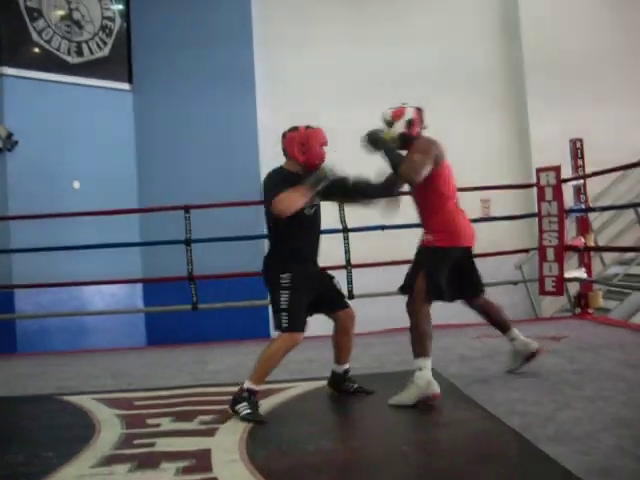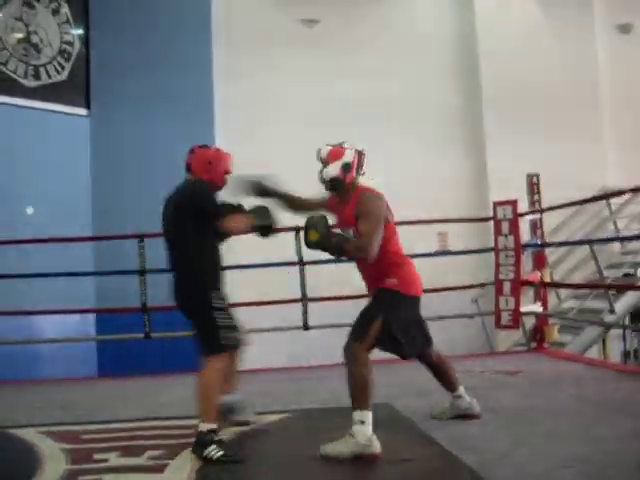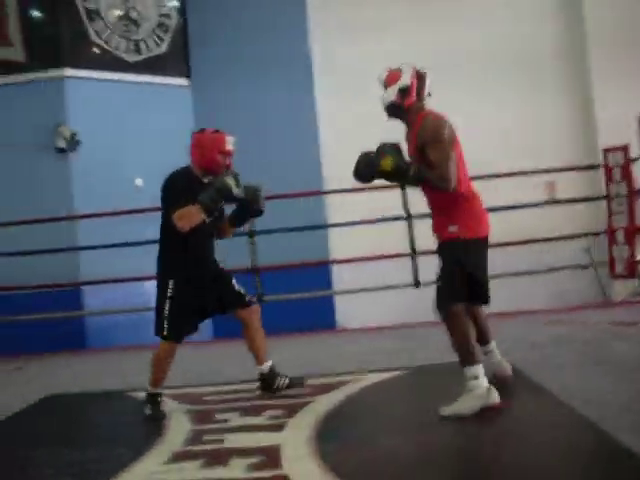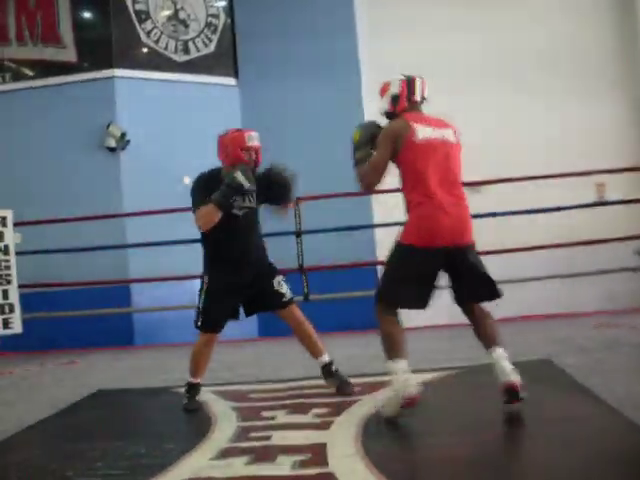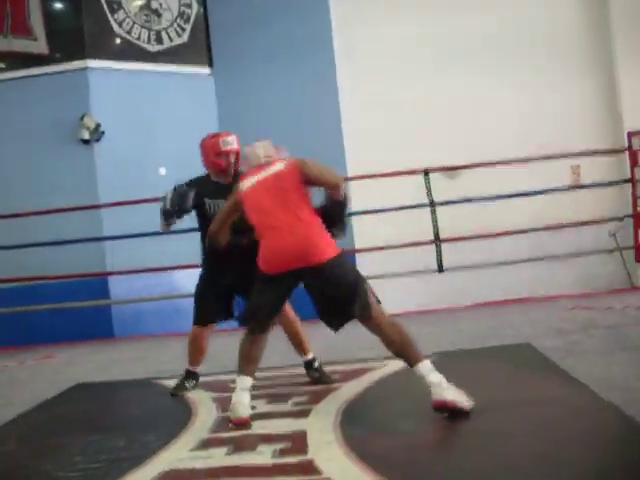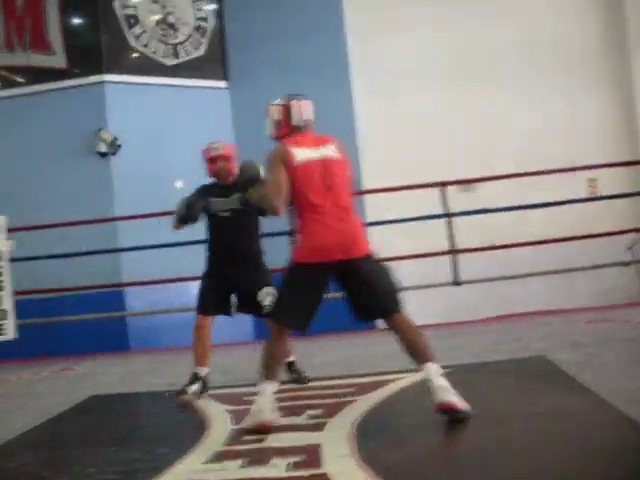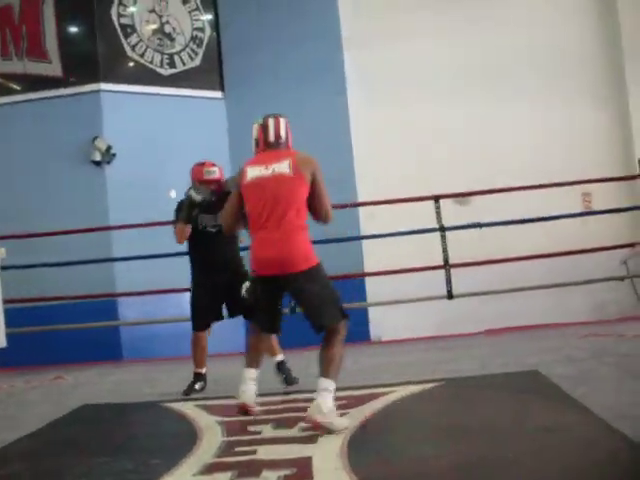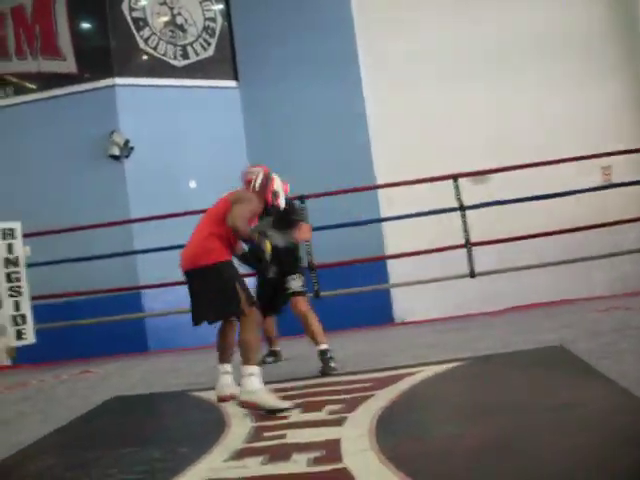
dt=0.5s
person 1, frame 1
left shoulder: (428, 146)
right shoulder: (413, 157)
left elbow: (414, 174)
left wrist: (390, 148)
left hip: (444, 237)
right hip: (459, 234)
left knee: (416, 303)
right knee: (475, 297)
left ankle: (423, 381)
right ankle: (522, 344)
person 1, frame 2
left shoulder: (370, 201)
right shoulder: (340, 200)
left elbow: (367, 252)
right elbow: (303, 205)
left wrist: (330, 237)
right wrist: (271, 192)
left hip: (397, 285)
right hip: (391, 285)
left knee: (357, 350)
right knee: (421, 349)
left ankle: (362, 435)
right ankle: (463, 401)
person 1, frame 3
left shoulder: (434, 125)
right shoulder: (419, 127)
left elbow: (447, 182)
right elbow: (424, 174)
left wrist: (400, 168)
right wrist: (396, 170)
left hip: (463, 223)
right hip: (461, 222)
left knee: (453, 303)
right knee: (463, 297)
left ankle: (479, 389)
right ankle: (493, 361)
person 1, frame 4
left shoulder: (395, 129)
right shoulder: (449, 129)
left elbow: (367, 183)
left wrist: (362, 153)
left hip: (422, 232)
right hip: (459, 228)
left knee: (385, 306)
right knee: (473, 305)
left ankle: (402, 382)
right ankle: (504, 369)
person 1, frame 5
left shoulder: (240, 185)
right shoulder: (293, 166)
left elbow: (216, 234)
right elbow: (336, 183)
right wrist: (335, 208)
left hip: (274, 259)
right hip: (315, 249)
left knee: (256, 328)
right knee: (375, 317)
left ankle: (241, 402)
right ankle: (438, 386)
person 1, frame 6
left shoulder: (282, 153)
right shoulder: (335, 145)
left elbow: (275, 204)
left wrist: (254, 192)
left hip: (315, 249)
right hip: (353, 242)
left knee: (280, 327)
right knee: (395, 316)
left ankle: (264, 406)
right ankle: (442, 389)
person 1, frame 7
left shoulder: (245, 172)
right shoulder: (305, 163)
left elbow: (226, 225)
right elbow: (324, 215)
left hip: (263, 261)
right hip: (298, 258)
left knee: (261, 327)
right knee: (336, 328)
left ankle: (247, 391)
right ankle: (322, 405)
person 1, frame 8
left shoulder: (237, 197)
right shoulder: (251, 199)
right elbow: (234, 224)
right wrist: (258, 241)
left hip: (192, 259)
right hip: (210, 259)
left knee: (229, 318)
right knee: (250, 315)
left ankle: (225, 384)
right ankle: (253, 388)
person 2, frame 1
left shoulder: (313, 178)
right shoulder: (275, 179)
left elbow: (354, 192)
right elbow: (283, 208)
left wrist: (384, 186)
right wrist: (314, 183)
left hip: (308, 267)
right hip: (286, 269)
left knee: (346, 315)
right knee: (293, 333)
left ankle: (340, 377)
right ankle: (244, 395)
person 2, frame 2
left shoulder: (178, 199)
right shoulder: (198, 191)
right elbow: (232, 223)
left wrist: (239, 216)
right wrist: (258, 216)
left hip: (188, 287)
right hip: (201, 287)
left knee: (228, 345)
right knee: (218, 356)
left ankle: (224, 405)
right ankle: (206, 435)
person 2, frame 3
left shoulder: (214, 183)
right shoulder: (178, 182)
left elbow: (220, 231)
right elbow: (183, 223)
left wrist: (238, 216)
right wrist: (215, 195)
left hip: (207, 269)
right hip: (176, 275)
left knee: (251, 312)
right knee: (171, 342)
left ankle: (269, 376)
right ankle: (154, 395)
person 2, frame 4
left shoulder: (256, 178)
right shoulder: (206, 182)
left elbow: (284, 205)
right elbow: (203, 223)
left wrist: (282, 189)
right wrist: (227, 191)
left hip: (257, 264)
right hip: (221, 271)
left knee: (293, 313)
right knee: (209, 334)
left ankle: (329, 369)
right ankle: (192, 388)
person 2, frame 5
right shoulder: (196, 186)
right elbow: (167, 224)
right wrist: (170, 211)
left hip: (251, 261)
right hip: (217, 266)
left knee: (282, 309)
right knee: (201, 328)
left ankle: (312, 364)
right ankle: (191, 373)
person 2, frame 6
left shoulder: (249, 184)
right shoulder: (205, 193)
right elbow: (179, 222)
left wrist: (257, 183)
right wrist: (183, 215)
left hip: (251, 265)
right hip: (219, 267)
right knee: (202, 320)
left ankle: (291, 365)
right ankle: (199, 377)
person 2, frame 7
left shoulder: (228, 199)
right shoulder: (186, 205)
right elbow: (181, 238)
right wrist: (190, 208)
left hip: (234, 271)
right hip: (204, 277)
right knee: (199, 331)
left ankle: (282, 365)
right ankle: (199, 377)
person 2, frame 8
left shoulder: (286, 205)
left elbow: (305, 233)
left hip: (289, 266)
right hip: (267, 271)
left knee: (300, 306)
right knee: (265, 317)
left ankle: (325, 354)
right ankle: (274, 350)
